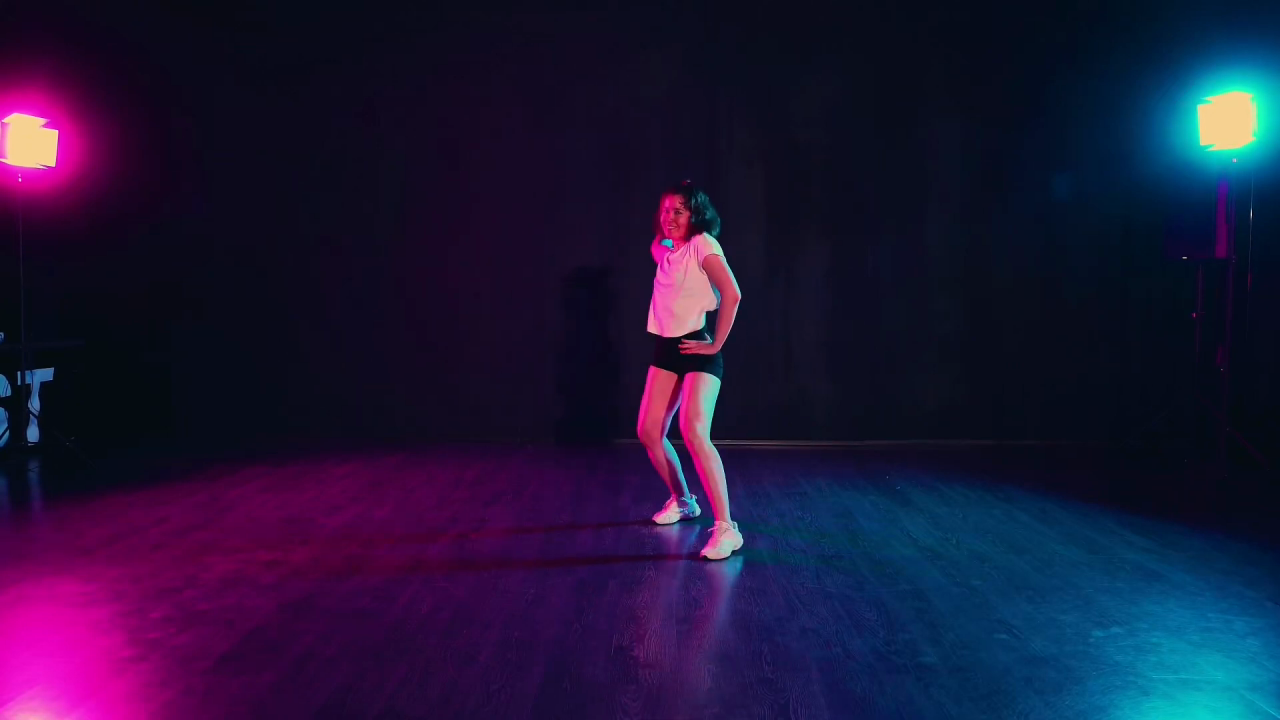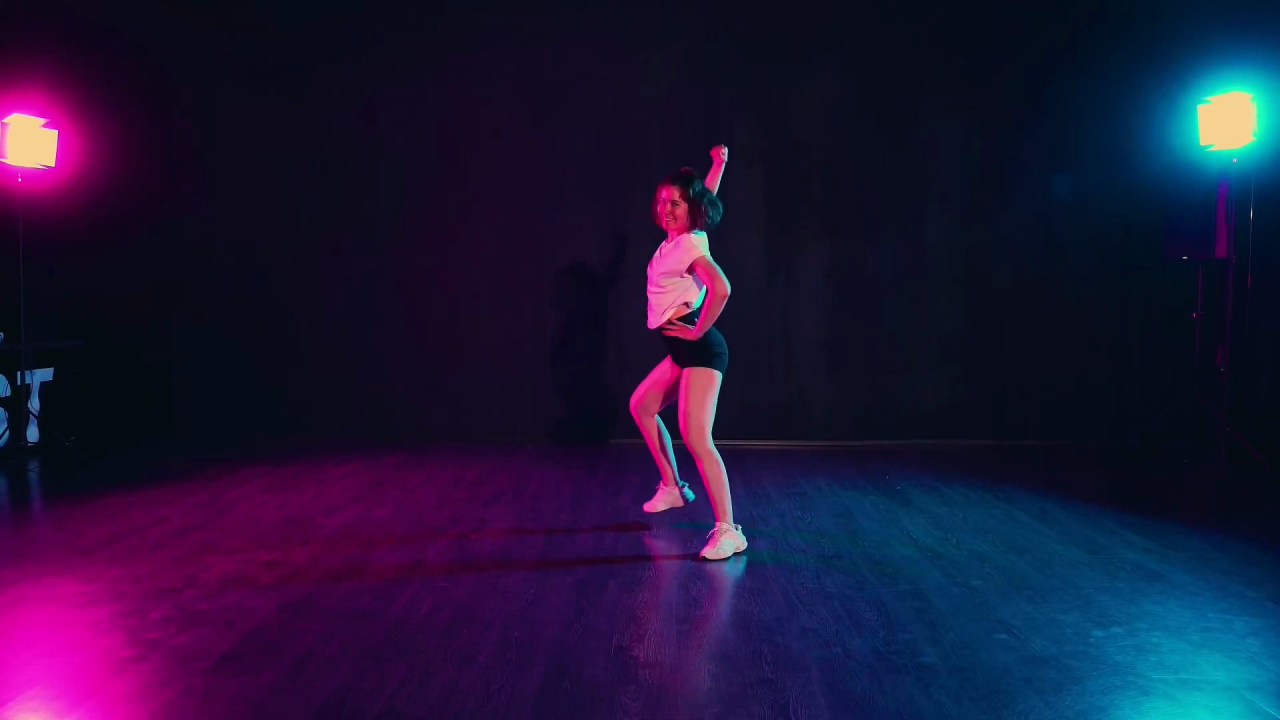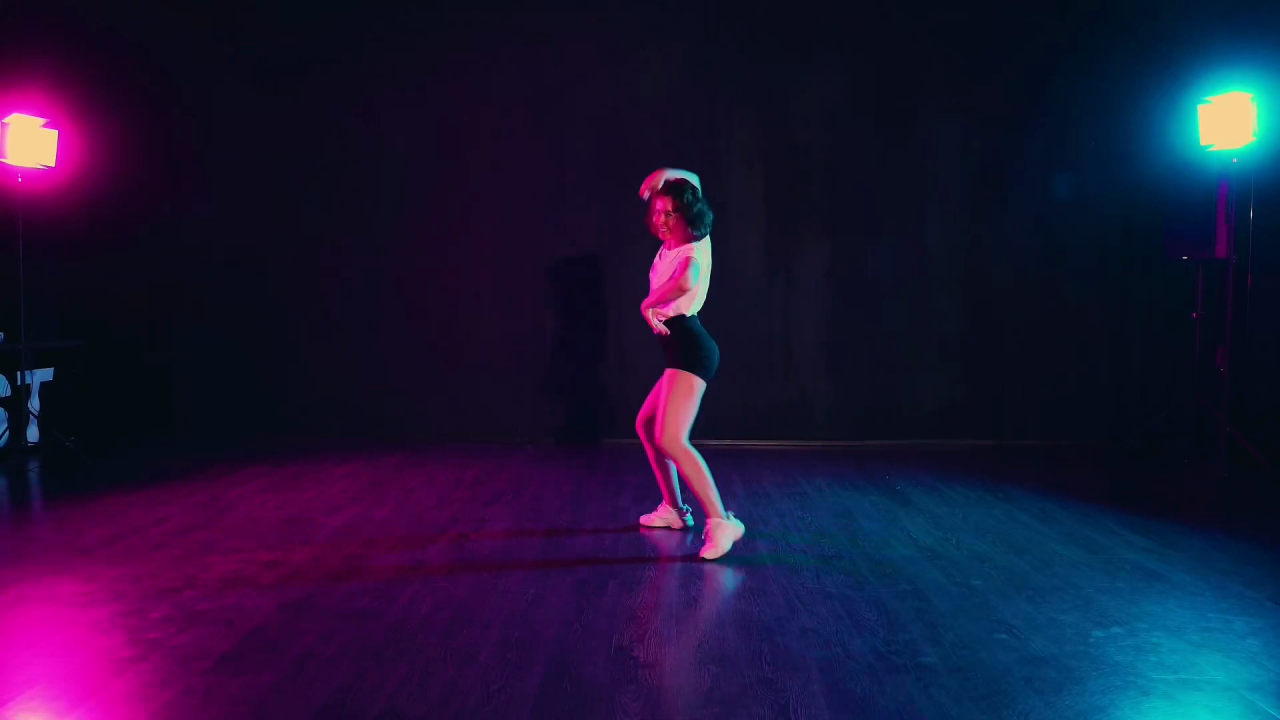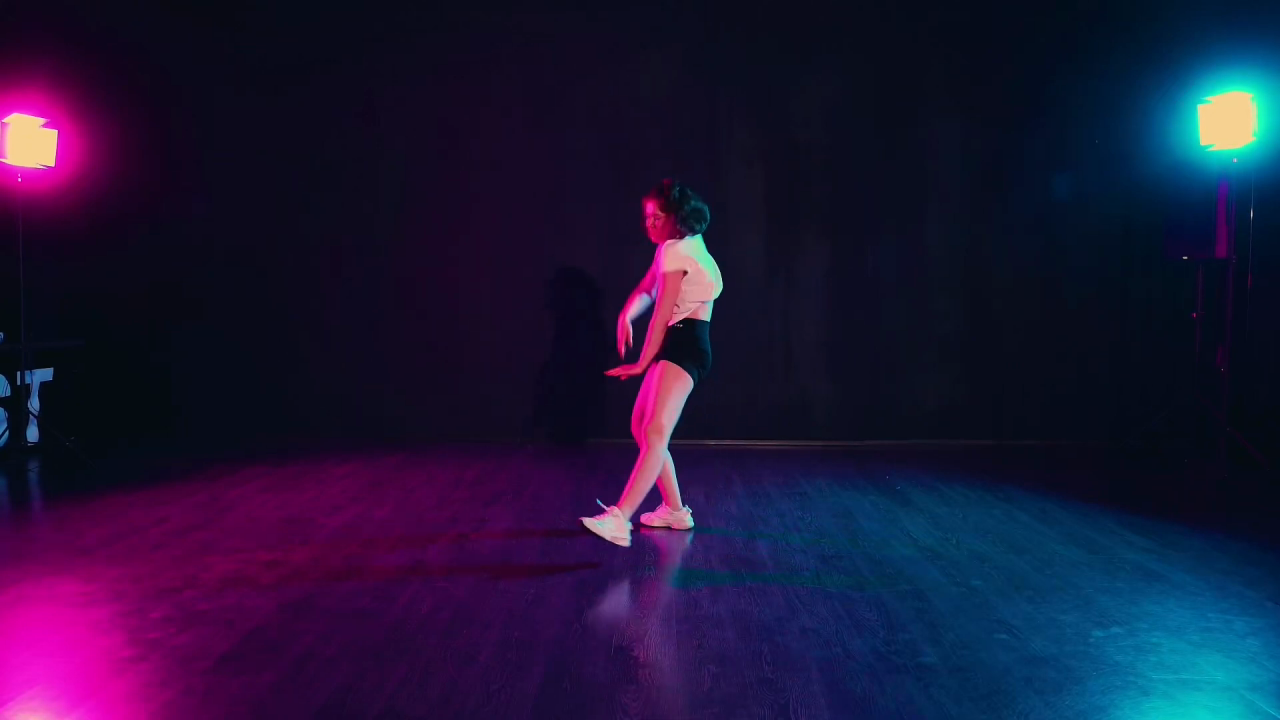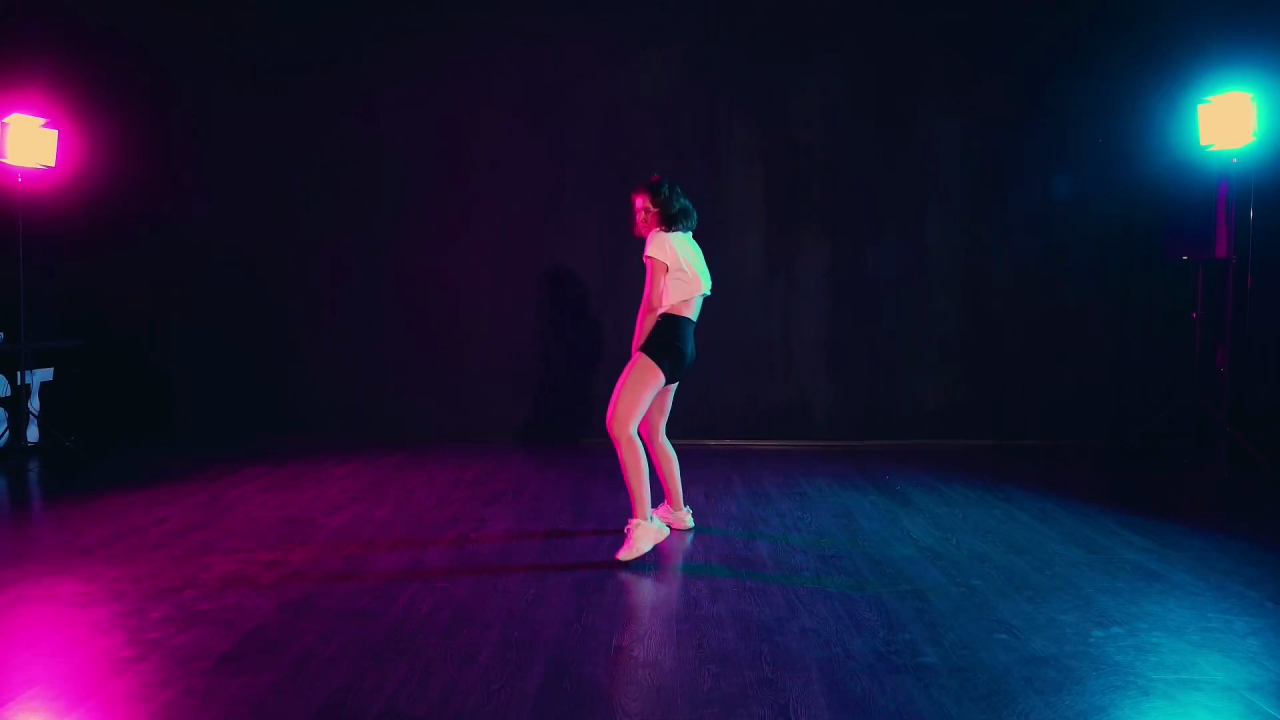
dt=0.2s
person 1, frame 1
left shoulder: (703, 245)
right shoulder: (671, 256)
left elbow: (732, 293)
left wrist: (715, 344)
left hip: (698, 355)
right hip: (666, 354)
left knee: (693, 433)
right knee: (650, 432)
left ankle: (726, 529)
right ankle: (682, 501)
person 1, frame 2
left shoulder: (690, 245)
right shoulder: (683, 236)
left elbow: (721, 289)
right elbow: (707, 195)
left wrist: (701, 328)
right wrist: (717, 165)
left hip: (699, 348)
right hip: (684, 349)
left knee: (696, 438)
right knee: (641, 406)
left ankle: (727, 530)
right ankle: (671, 487)
person 1, frame 3
left shoulder: (690, 249)
right shoulder: (687, 243)
left elbow: (682, 284)
right elbow: (690, 183)
left wrist: (649, 304)
right wrist: (665, 176)
left hip: (690, 350)
right hip: (684, 350)
left knee: (671, 438)
right knee: (646, 424)
left ankle: (721, 520)
right ankle: (673, 508)
person 1, frame 4
left shoulder: (674, 251)
right shoulder: (685, 245)
left elbow: (663, 313)
right elbow: (647, 289)
left wrist: (644, 362)
right wrist: (626, 315)
left hip: (684, 345)
right hip: (681, 345)
left knee: (656, 432)
right knee: (642, 428)
left ankle: (620, 518)
right ankle: (675, 509)
person 1, frame 5
left shoulder: (660, 241)
right shoulder: (686, 242)
left elbow: (652, 303)
left wrist: (638, 343)
right wrist: (646, 342)
left hip: (665, 340)
right hip: (682, 344)
left knee: (619, 425)
right knee: (650, 430)
left ankle: (644, 524)
right ankle: (676, 510)
